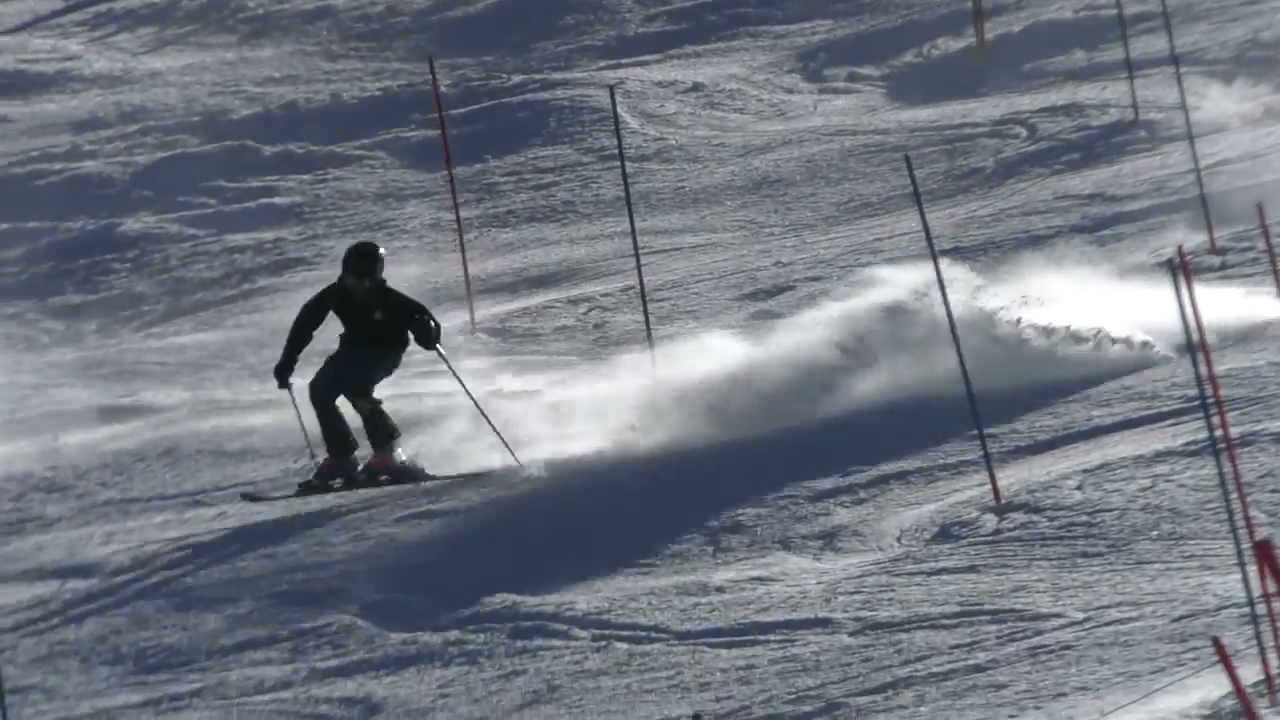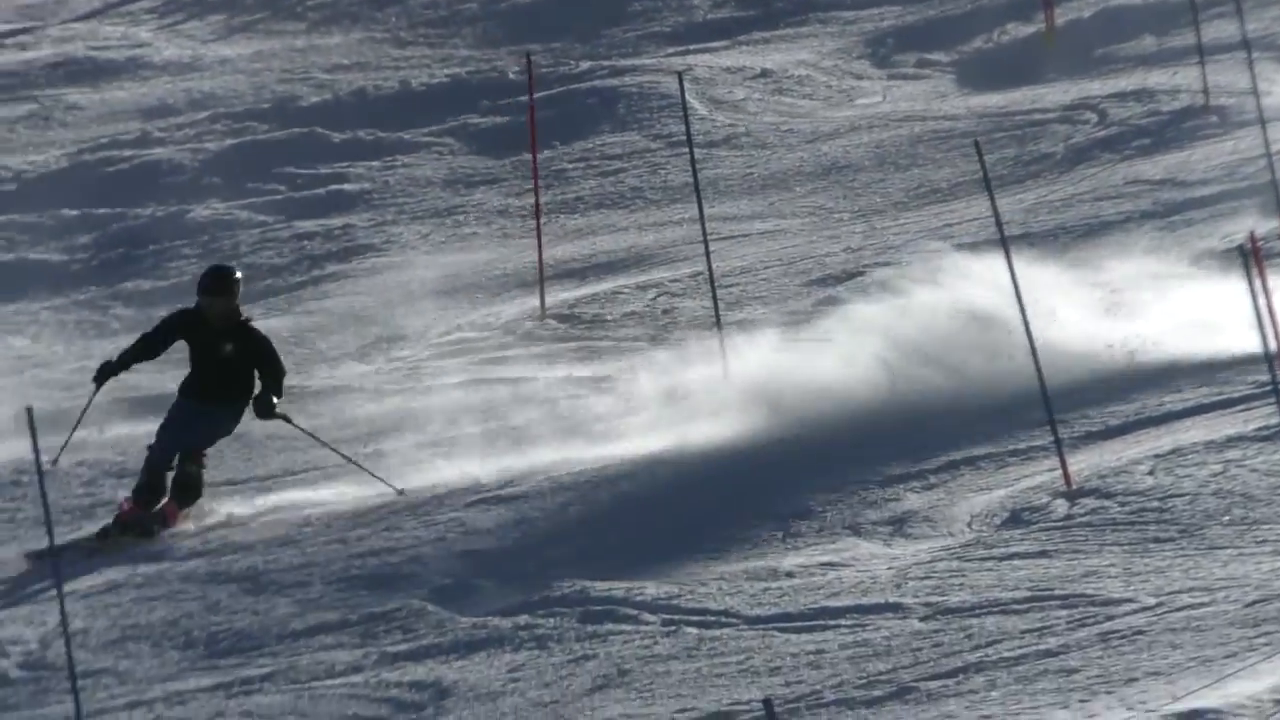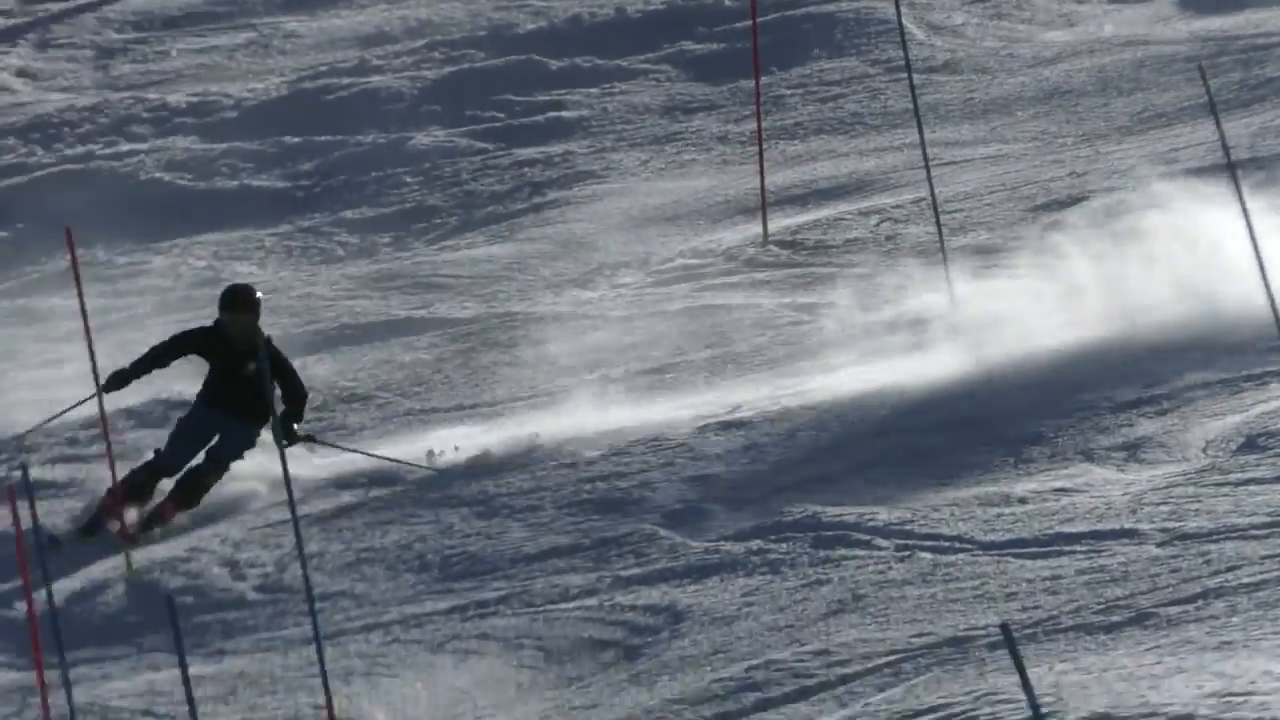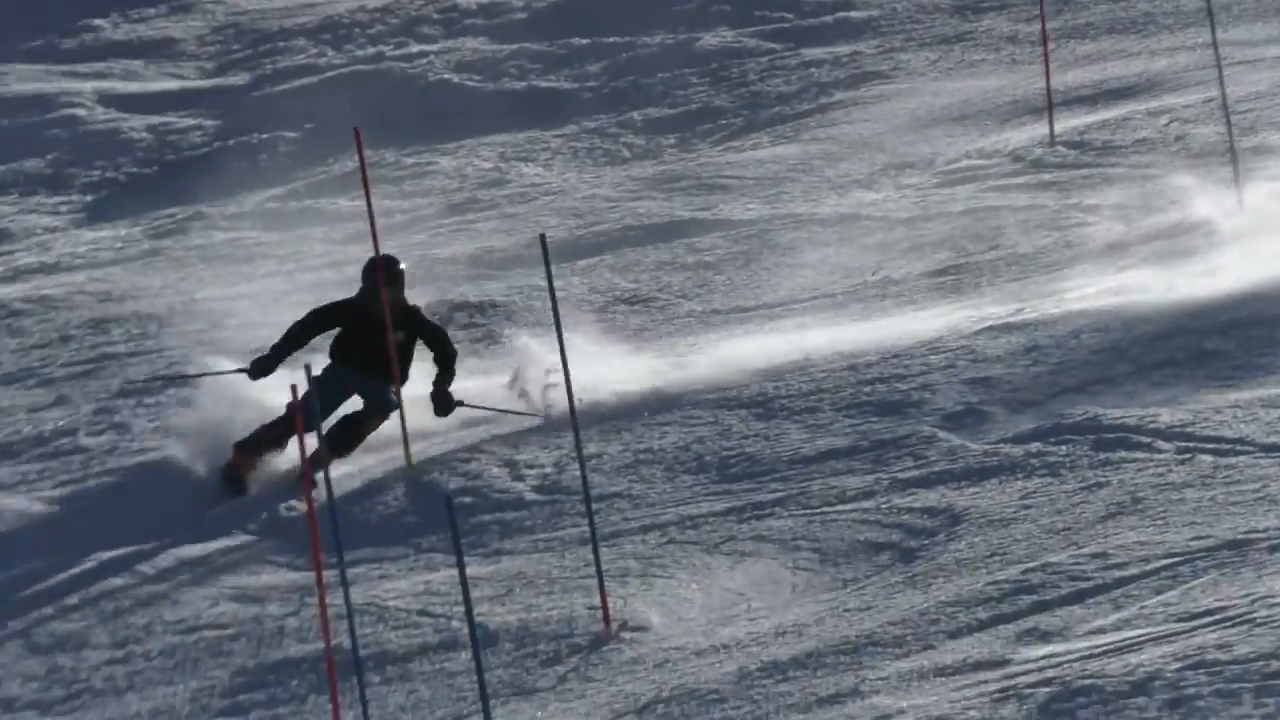
dt=0.2s
person 1, frame 1
left shoulder: (389, 299)
right shoulder: (337, 293)
left elbow: (423, 320)
right elbow: (306, 321)
left wrist: (427, 334)
right wrist: (287, 360)
left hip: (386, 352)
right hip: (354, 350)
left knee: (356, 389)
right knee: (319, 392)
left ankle: (387, 454)
right ankle: (341, 460)
person 1, frame 2
left shoulder: (245, 335)
right shoulder: (189, 321)
left elbow: (273, 368)
right elbow: (152, 340)
left wrist: (269, 396)
right wrist: (117, 365)
left hip: (226, 406)
right hip: (193, 398)
left knee: (190, 450)
right knee: (161, 453)
left ankle: (173, 508)
right ankle: (140, 508)
person 1, frame 3
left shoulder: (266, 353)
right shoulder: (210, 338)
left elbow: (295, 390)
right elbow: (170, 349)
left wrist: (289, 422)
right wrist: (129, 373)
left hip: (246, 420)
right hip: (210, 407)
left knee: (217, 460)
right knee: (168, 460)
left ankle: (165, 511)
right ankle: (115, 501)
person 1, frame 4
left shoulder: (411, 318)
right shoulder: (353, 309)
left elbow: (444, 349)
right elbow: (311, 324)
left wrist: (441, 388)
right wrist: (274, 356)
left hip: (383, 378)
right hip: (346, 368)
left knee: (381, 406)
right knee: (307, 416)
left ankle: (322, 456)
right ankle: (244, 456)
